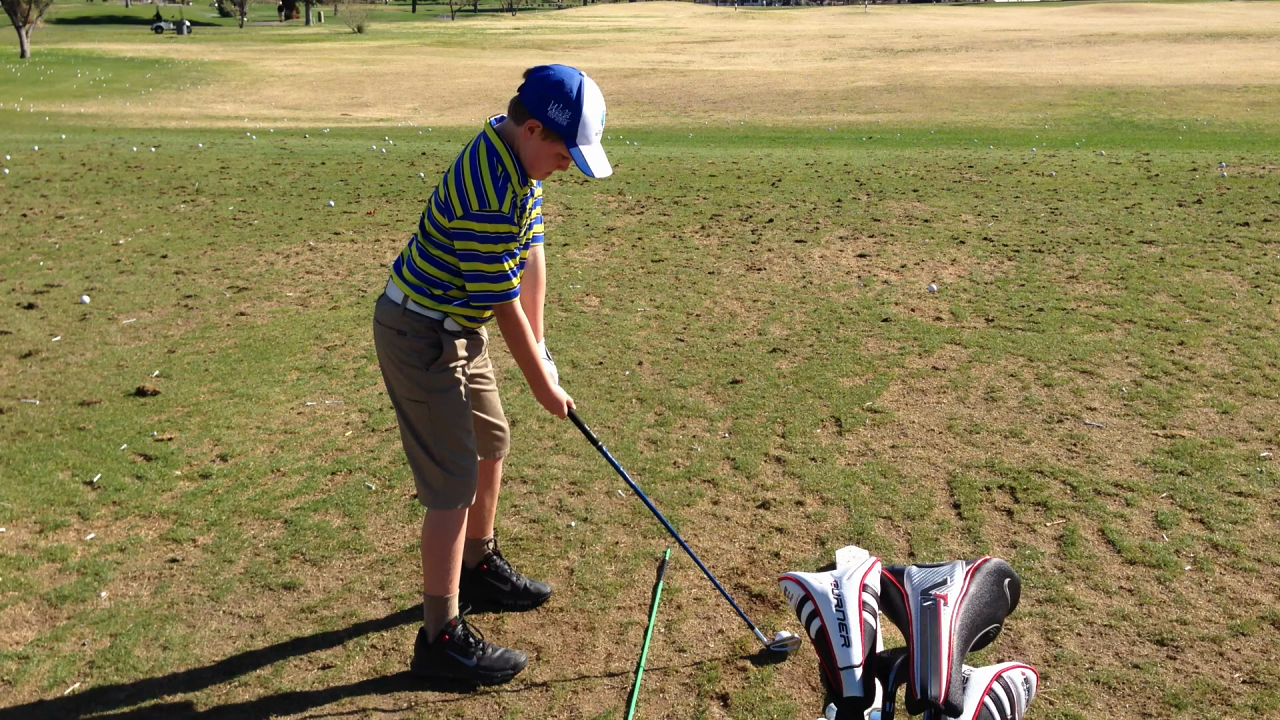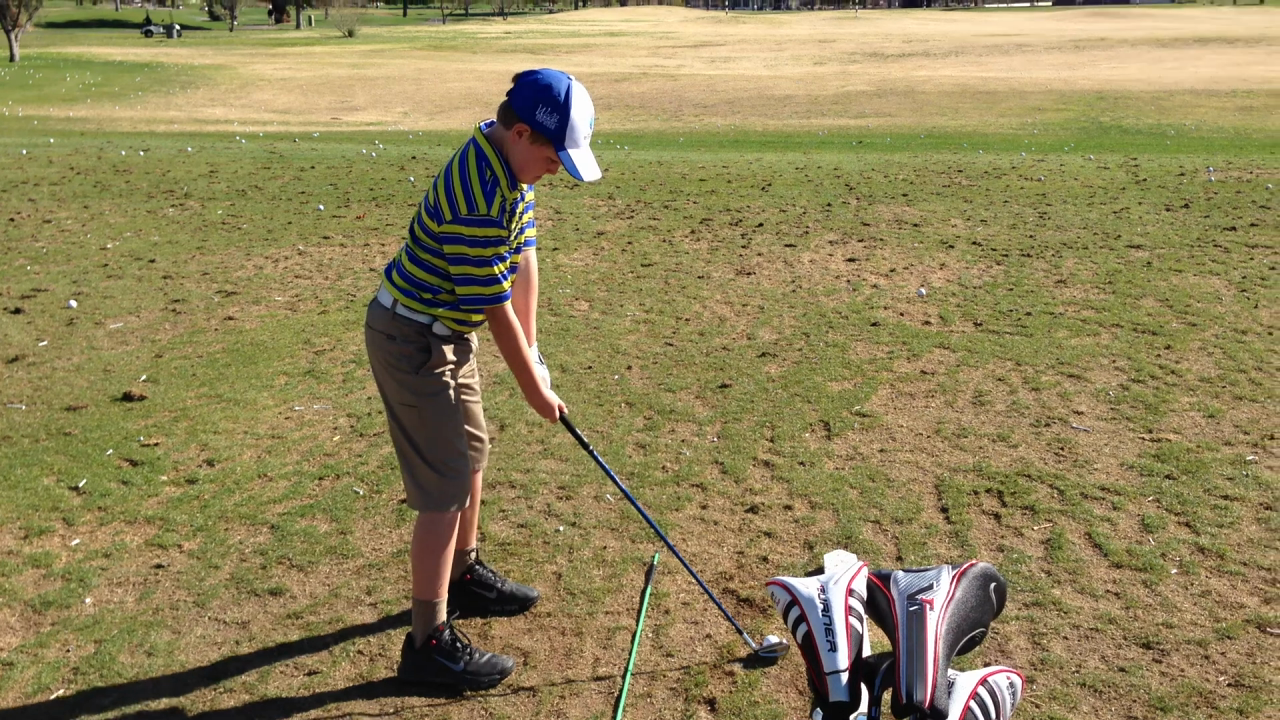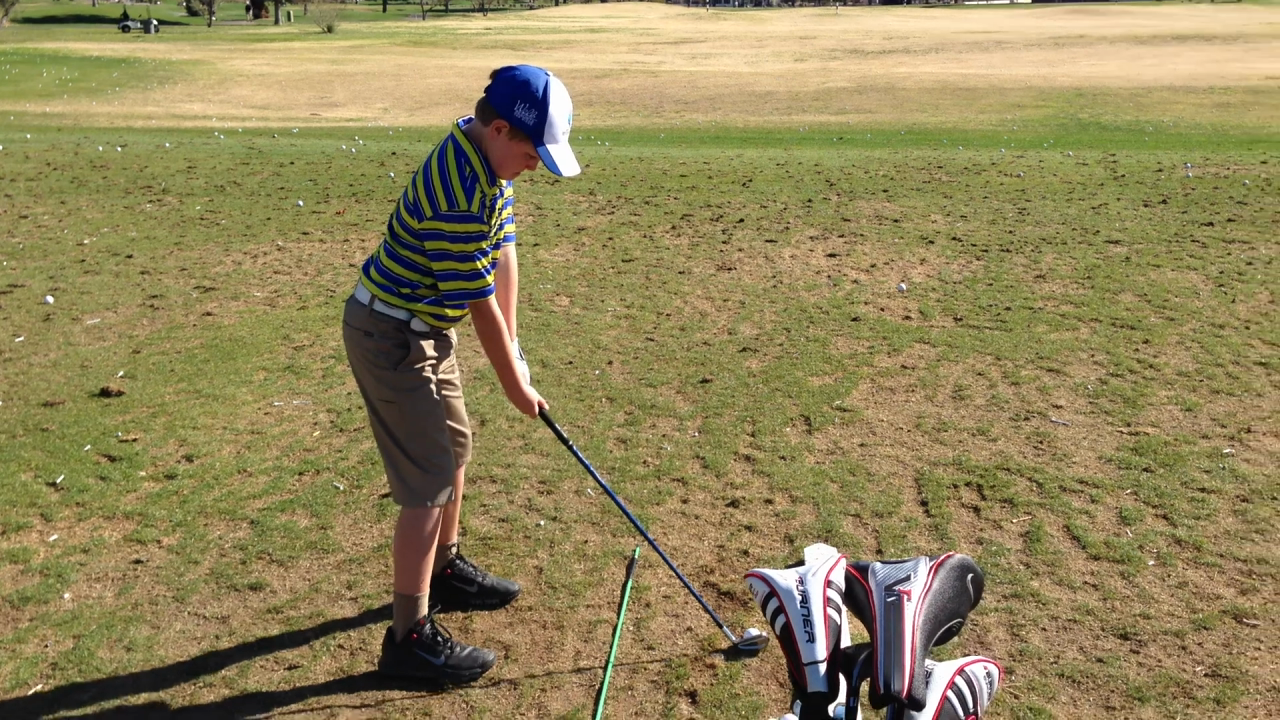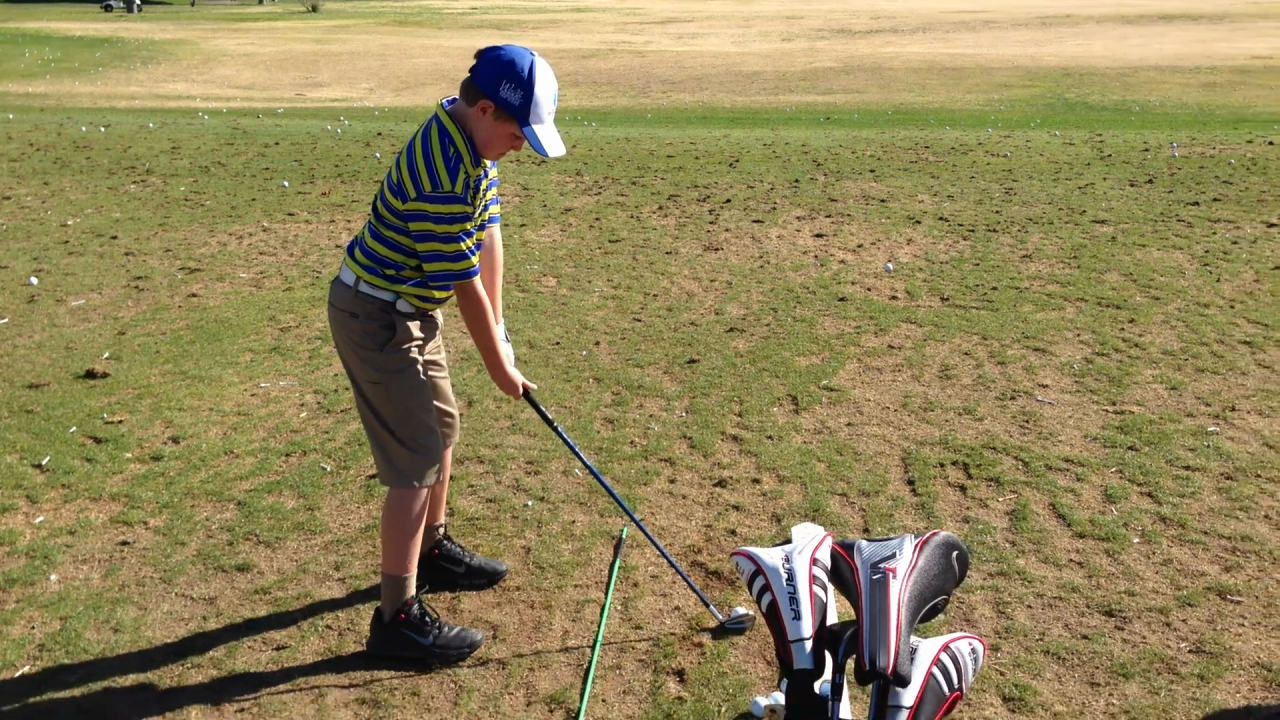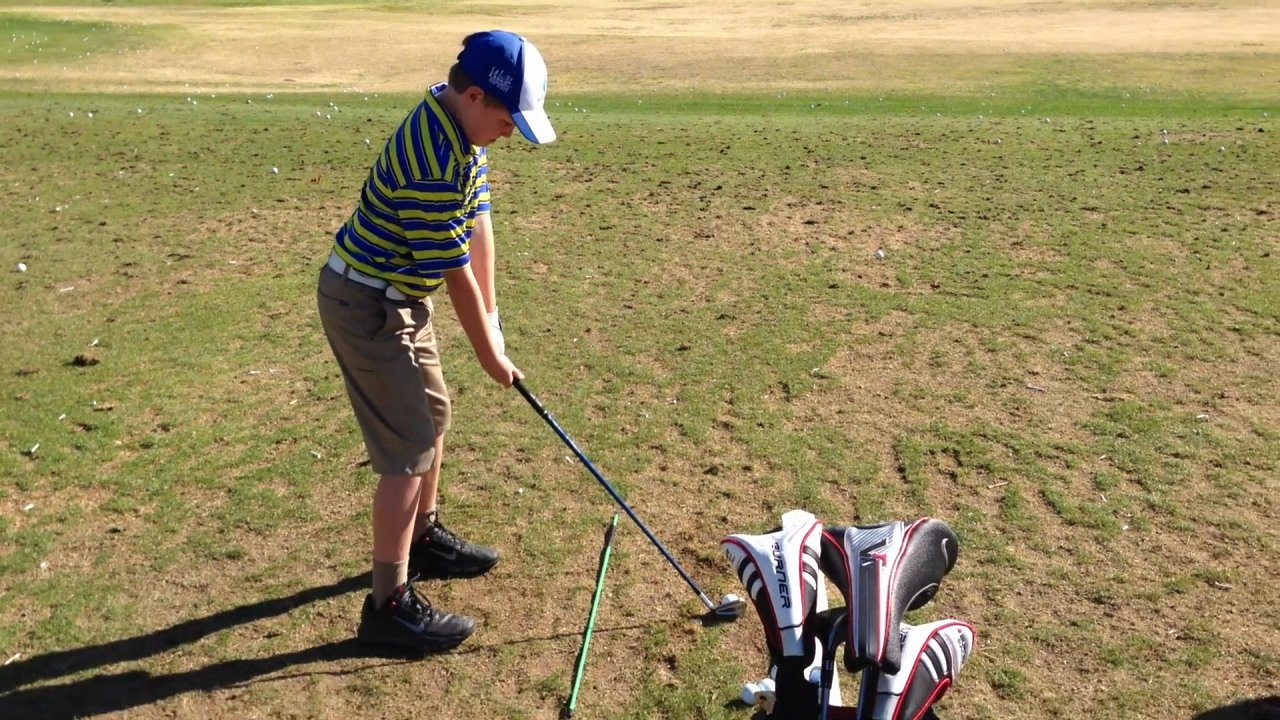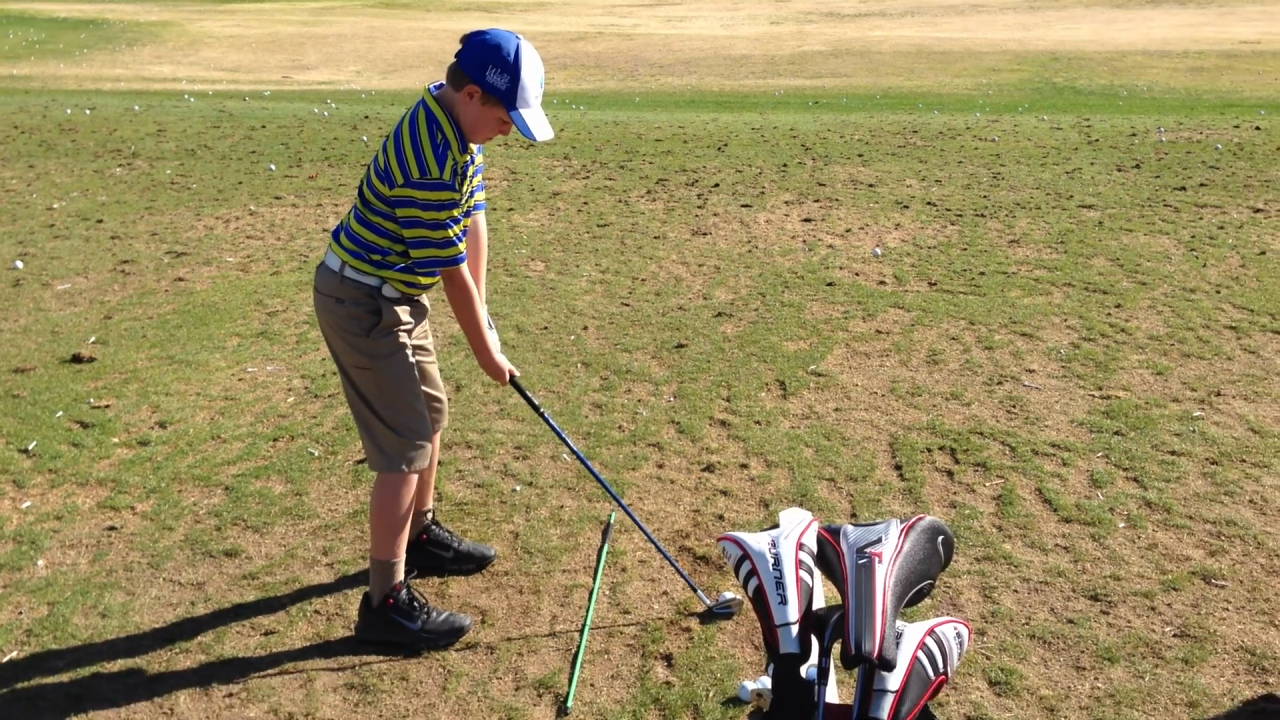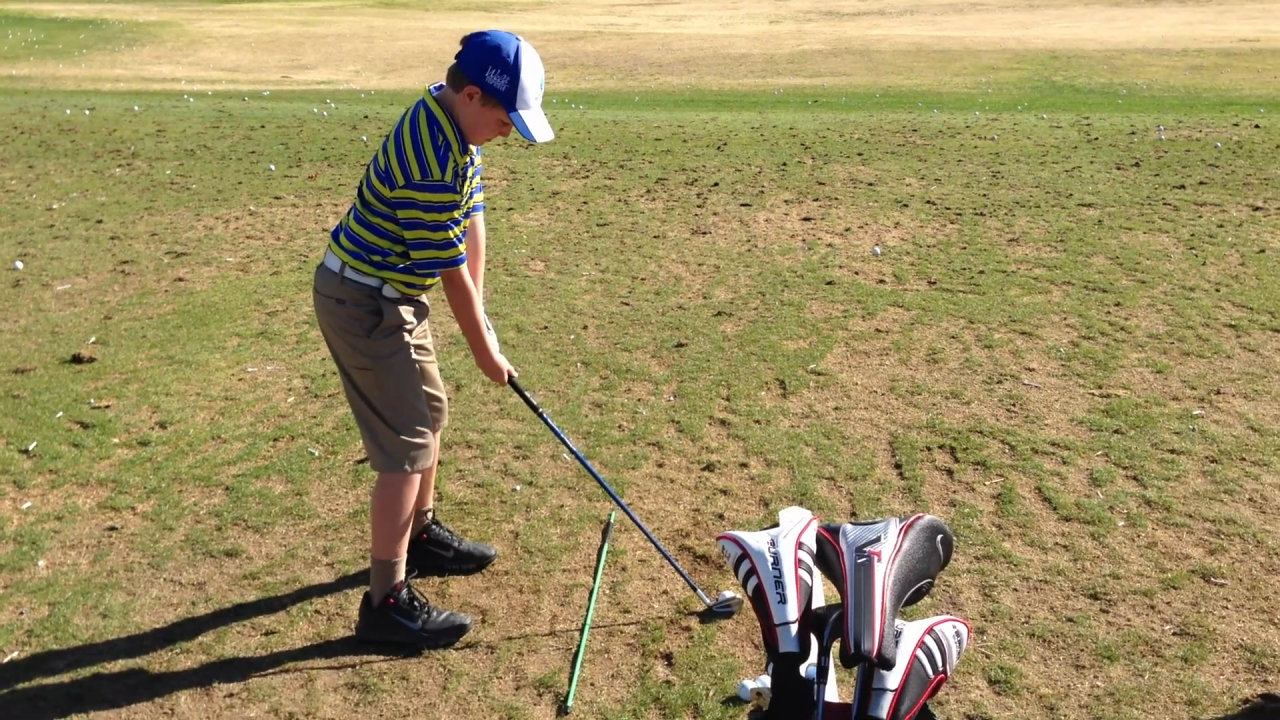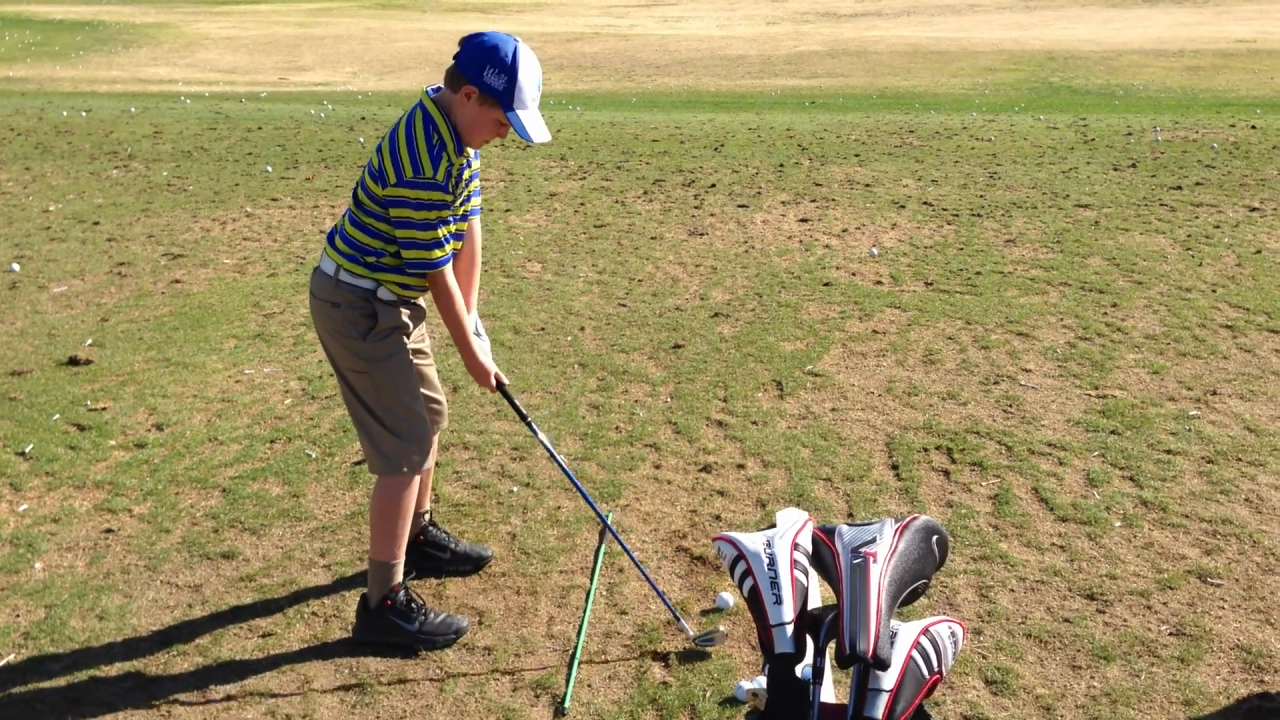
dt=0.2s
person 1, frame 1
left shoulder: (513, 154)
right shoulder: (490, 195)
left elbow: (532, 252)
right elbow: (504, 304)
left wrist: (540, 345)
right wrist: (541, 383)
left hip: (455, 326)
right hip: (422, 335)
left knee: (489, 443)
right knee: (452, 482)
left ankle: (481, 566)
right ankle: (441, 637)
person 1, frame 2
left shoulder: (507, 162)
right shoulder: (480, 198)
left elbow: (524, 258)
right elbow: (496, 307)
left wrist: (533, 349)
right wrist: (532, 386)
left hip: (444, 331)
right hip: (413, 340)
left knee: (470, 453)
right knee: (443, 487)
left ankle: (462, 576)
right ankle: (428, 642)
person 1, frame 3
left shoulder: (486, 158)
right shoulder: (460, 193)
left elbow: (504, 253)
right elbow: (480, 302)
left wrist: (514, 347)
right wrist: (514, 383)
left hip: (423, 326)
right hip: (391, 335)
left knee: (453, 447)
right knee: (428, 480)
left ankle: (444, 569)
right ankle: (410, 637)
person 1, frame 4
left shoulder: (470, 139)
right shoulder: (444, 174)
left elbow: (489, 234)
right elbow: (465, 283)
left wrist: (499, 327)
right wrist: (498, 364)
left hip: (408, 308)
right hip: (376, 317)
left knee: (441, 428)
right knee: (415, 462)
left ankle: (431, 550)
right ankle: (398, 616)
person 1, frame 5
left shoulder: (457, 125)
right shoulder: (433, 162)
left elbow: (479, 223)
right elbow: (456, 271)
left wrist: (492, 317)
right wrist: (488, 354)
left hip: (398, 297)
right hip: (367, 306)
left knee: (432, 415)
right knee: (407, 449)
left ankle: (423, 537)
right ankle: (389, 604)
person 1, frame 6
left shoulder: (453, 123)
right shoulder: (431, 161)
left elbow: (474, 221)
right elbow: (452, 270)
left wrist: (483, 315)
right wrist: (485, 350)
left hip: (394, 294)
right hip: (362, 302)
left knee: (429, 413)
right knee: (404, 446)
left ankle: (420, 535)
right ankle: (386, 602)
person 1, frame 7
left shoulder: (451, 123)
right shoulder: (431, 162)
left elbow: (472, 223)
right elbow: (450, 269)
left wrist: (480, 317)
right wrist: (483, 348)
left hip: (391, 293)
right hip: (362, 302)
left knee: (429, 412)
right knee: (406, 444)
left ankle: (419, 534)
right ankle: (387, 602)
person 1, frame 8
left shoulder: (457, 131)
right shoulder: (426, 162)
left elbow: (466, 232)
right elbow: (433, 268)
left wrist: (472, 320)
right wrist: (471, 351)
left hip: (393, 299)
right hip: (357, 306)
left knee: (427, 414)
right knee: (406, 447)
left ankle: (416, 536)
right ankle: (384, 603)
